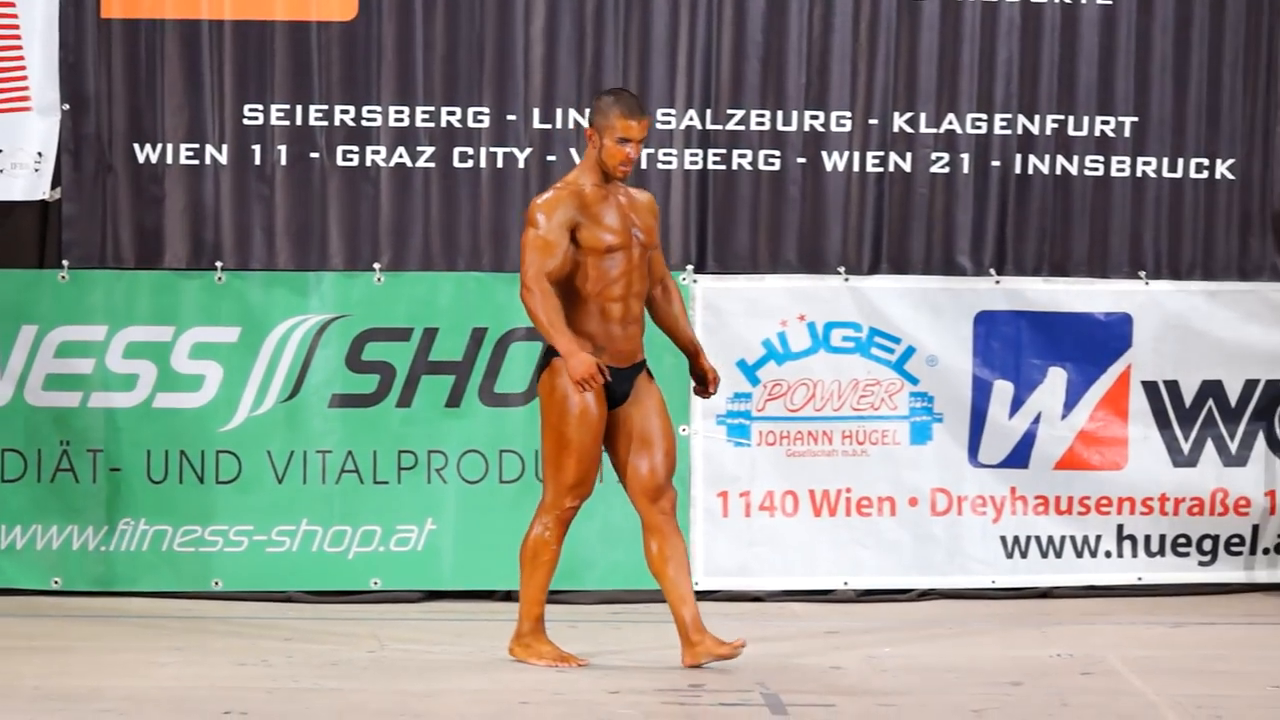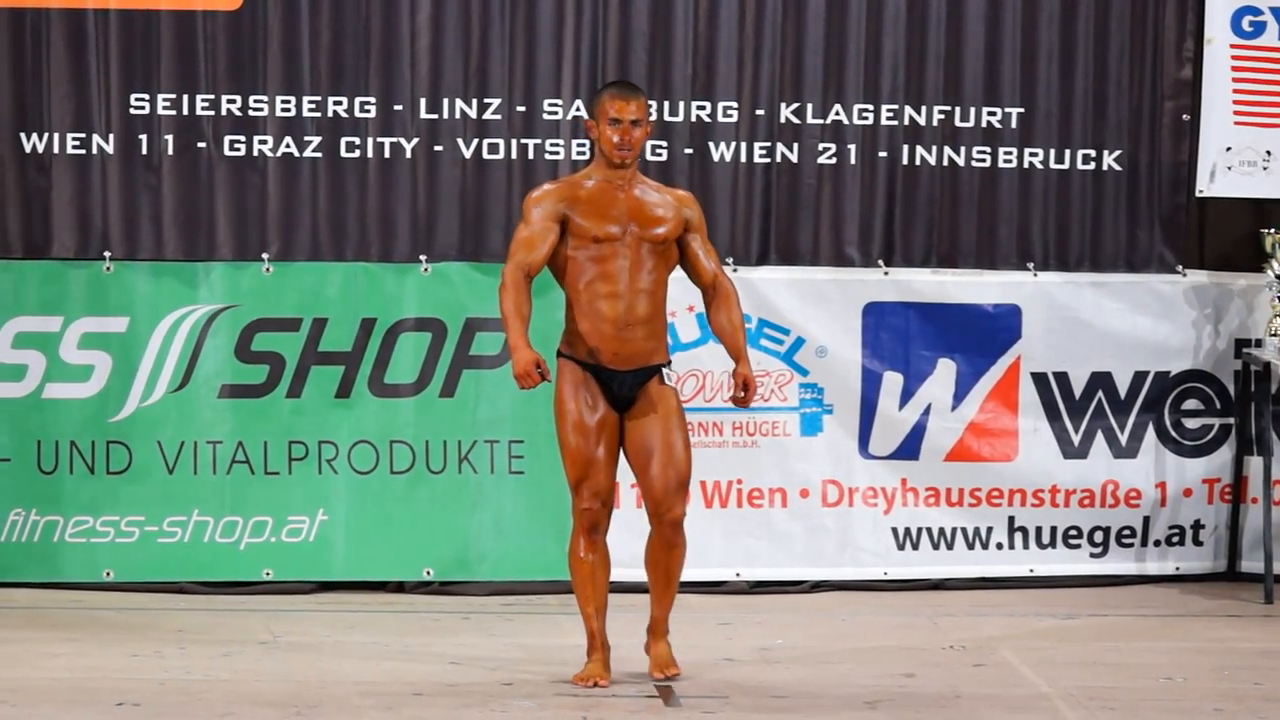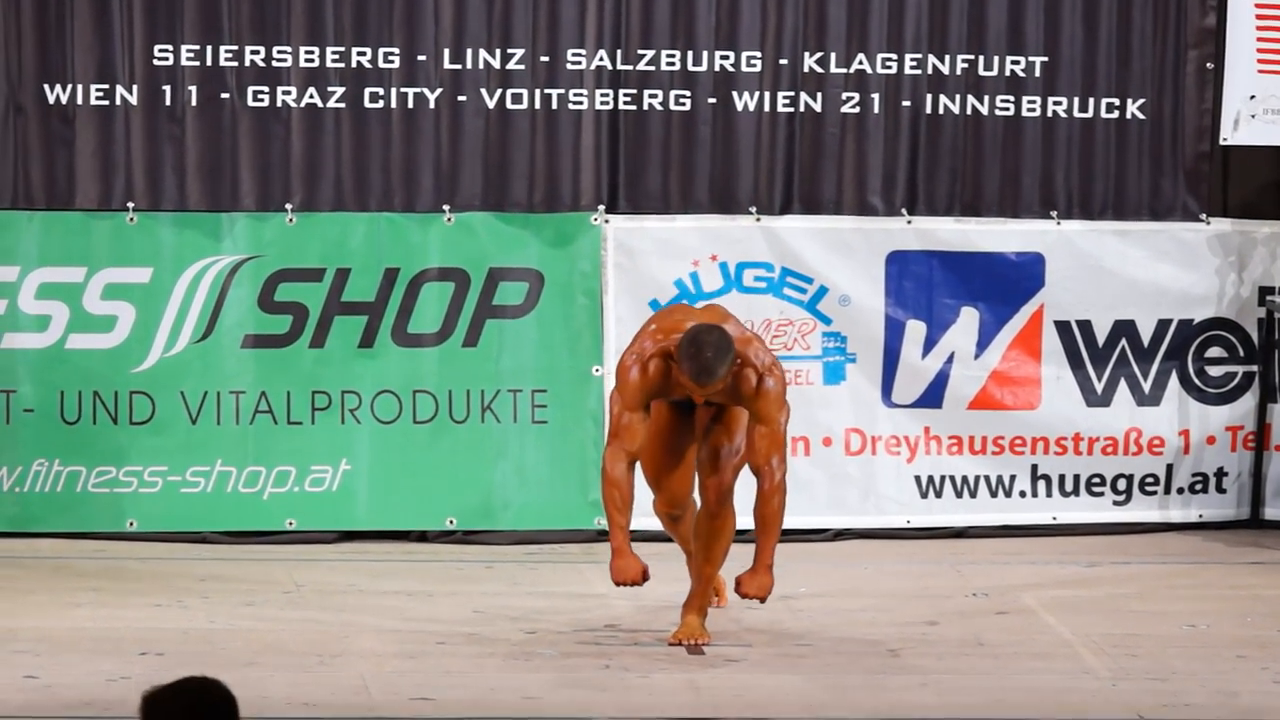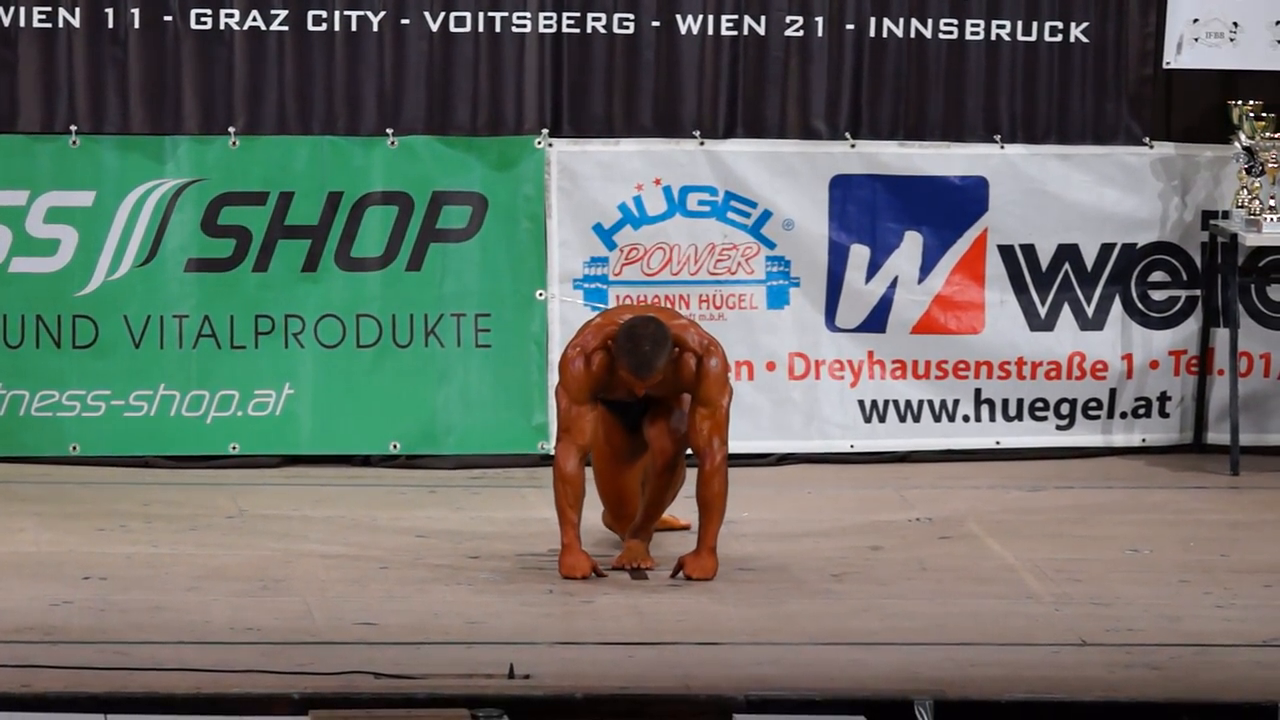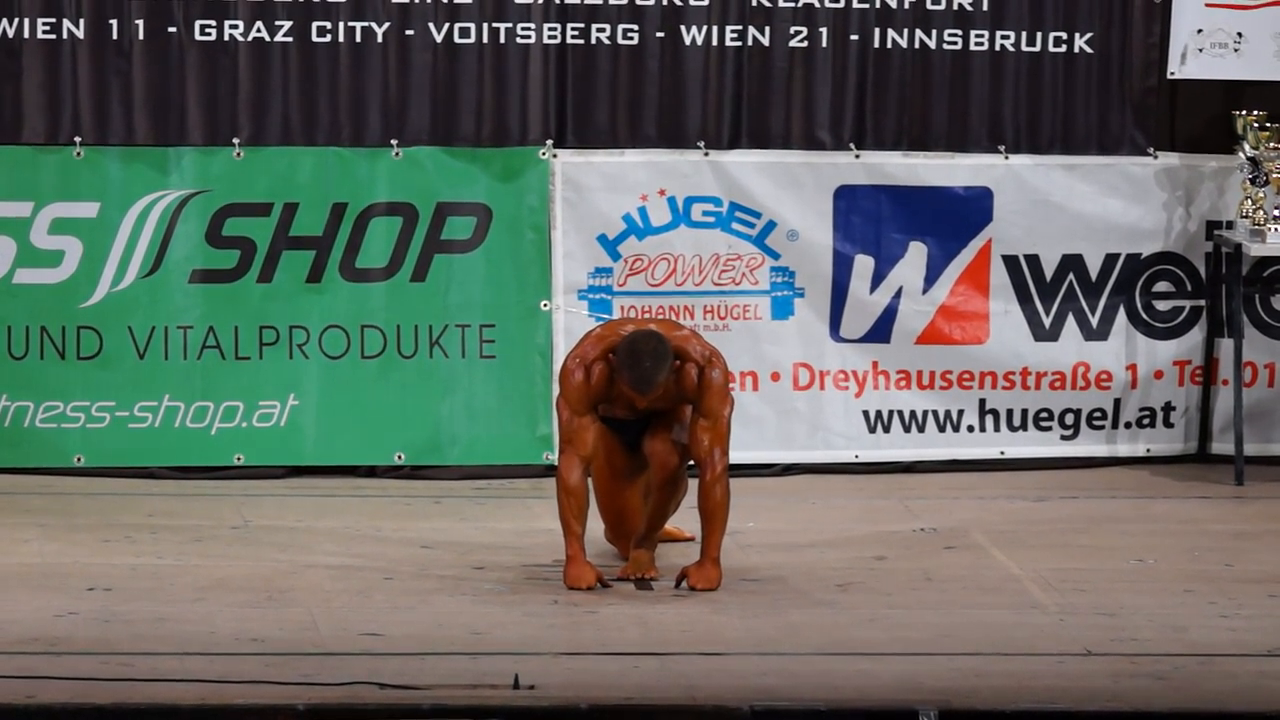
dt=1s
person 1, frame 1
left shoulder: (641, 205)
right shoulder: (557, 204)
left elbow: (659, 285)
right elbow: (535, 284)
left wrist: (694, 351)
right wrist: (570, 349)
left hip: (633, 375)
right hip: (575, 374)
left knee: (659, 502)
right knee: (562, 504)
left ankle: (693, 635)
right ankle: (527, 634)
person 1, frame 2
left shoulder: (678, 205)
right shoulder: (554, 199)
left elbow: (714, 283)
right elbow: (517, 274)
left wrist: (740, 357)
right wrist: (519, 343)
left hip: (652, 380)
right hip: (583, 376)
left knee: (669, 513)
right knee: (591, 516)
left ankle: (659, 632)
right ankle: (597, 651)
person 1, frame 3
left shoulder: (761, 374)
right shoulder: (642, 364)
left elbow: (771, 472)
right elbow: (619, 455)
left wrist: (763, 566)
right wrist: (620, 550)
left hip: (730, 396)
right hip: (664, 393)
left knee: (717, 488)
right knee: (671, 500)
left ankle: (695, 610)
right ankle: (695, 557)
person 1, frame 4
left shoulder: (705, 358)
right shoulder: (583, 356)
left elbow: (713, 452)
right elbow: (570, 448)
left wrist: (706, 550)
right wrist: (570, 546)
left hip: (672, 398)
right hip: (610, 403)
left knee: (666, 449)
right knee: (623, 520)
left ankle: (642, 532)
right ankle: (622, 518)
person 1, frame 5
left shoulder: (705, 367)
right shoulder: (583, 366)
left elbow: (713, 463)
right elbow: (573, 459)
left wrist: (710, 561)
right wrist: (575, 558)
left hip: (671, 415)
right hip: (610, 421)
left knee: (667, 459)
right knee: (625, 541)
left ankle: (646, 542)
right ankle: (639, 534)
